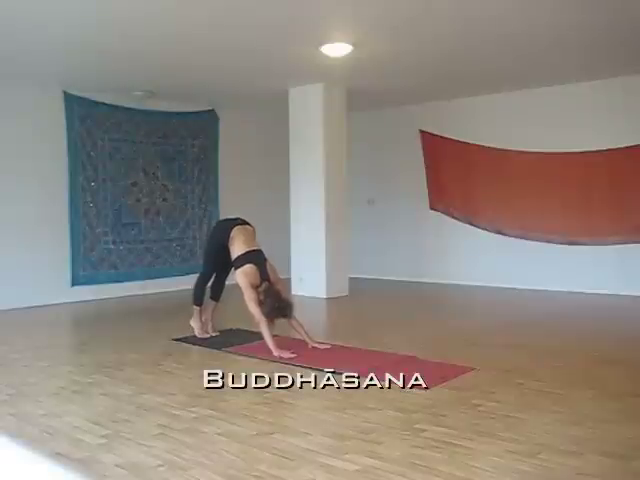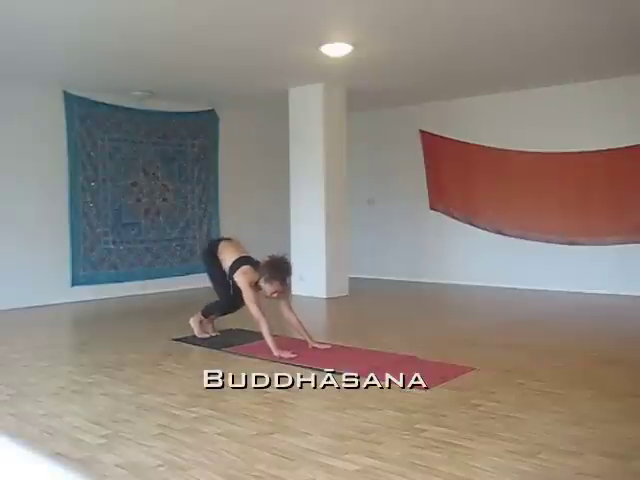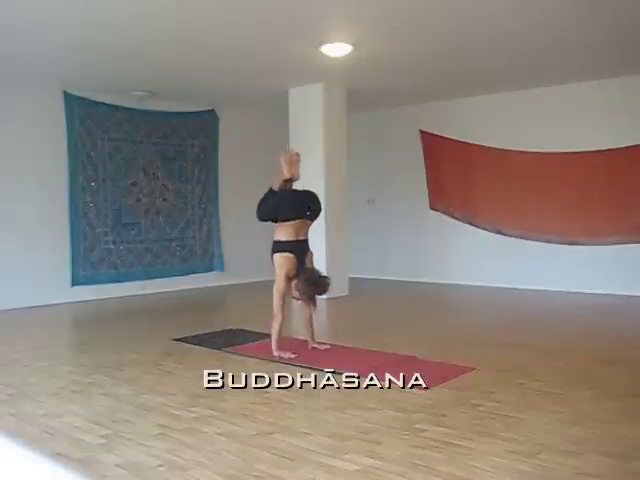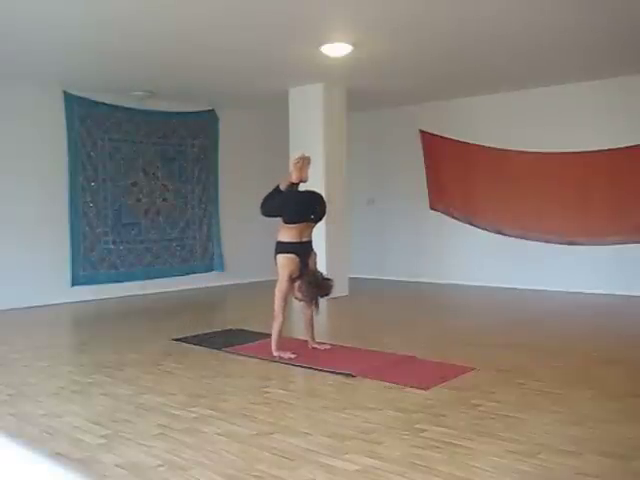
dt=1s
person 1, frame 1
left shoulder: (273, 280)
right shoulder: (247, 280)
left elbow: (290, 315)
right elbow: (260, 320)
left wrist: (310, 341)
right wrist: (275, 350)
right hip: (224, 232)
left knee: (221, 277)
right knee: (206, 274)
left ankle: (207, 317)
right ankle: (196, 318)
person 1, frame 2
left shoulder: (271, 279)
right shoulder: (246, 278)
left elbow: (289, 312)
right elbow: (259, 318)
left wrist: (310, 341)
right wrist: (275, 350)
right hip: (215, 250)
left knee: (238, 301)
right knee: (228, 301)
left ankle: (208, 320)
right ankle: (197, 319)
person 1, frame 3
left shoulder: (306, 273)
right shoulder: (285, 275)
left elbow: (308, 309)
right elbow: (278, 315)
left wrist: (312, 341)
right wrist: (275, 349)
right hip: (288, 207)
right knee: (263, 214)
right ankle: (287, 177)
person 1, frame 4
left shoulder: (309, 271)
right shoulder: (288, 275)
left elbow: (308, 309)
right elbow: (279, 315)
left wrist: (312, 341)
right wrist: (275, 350)
